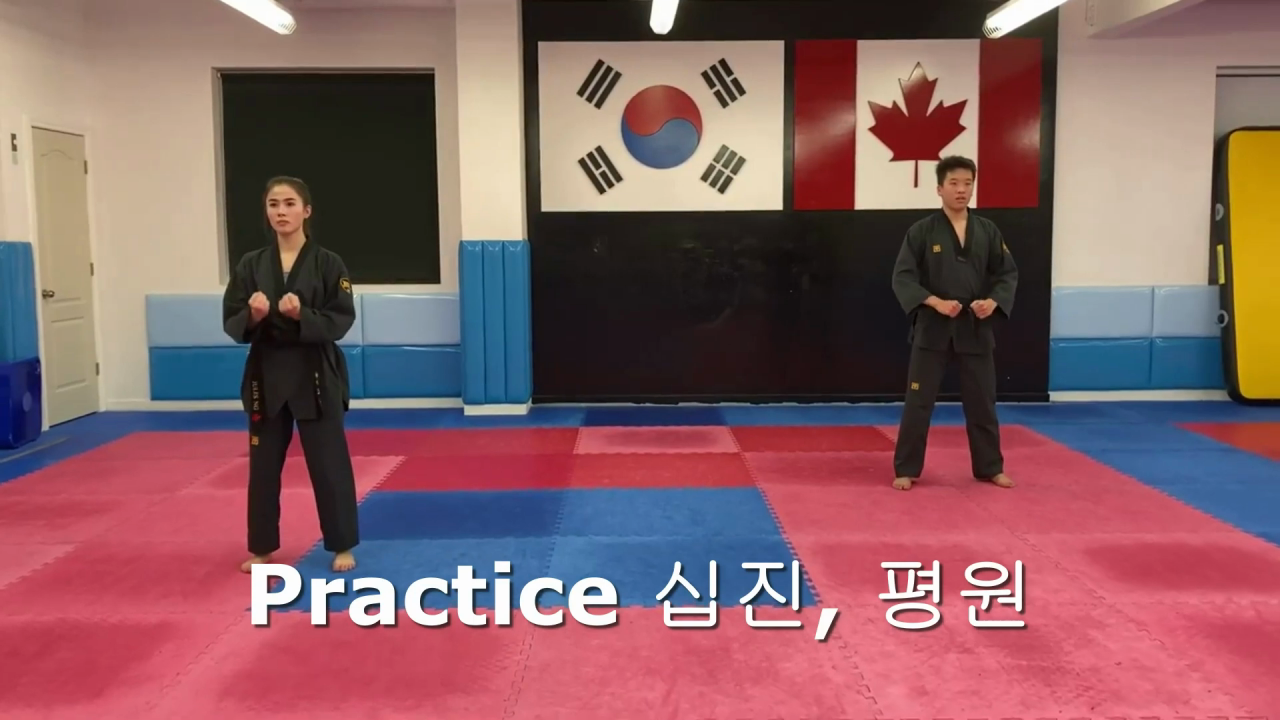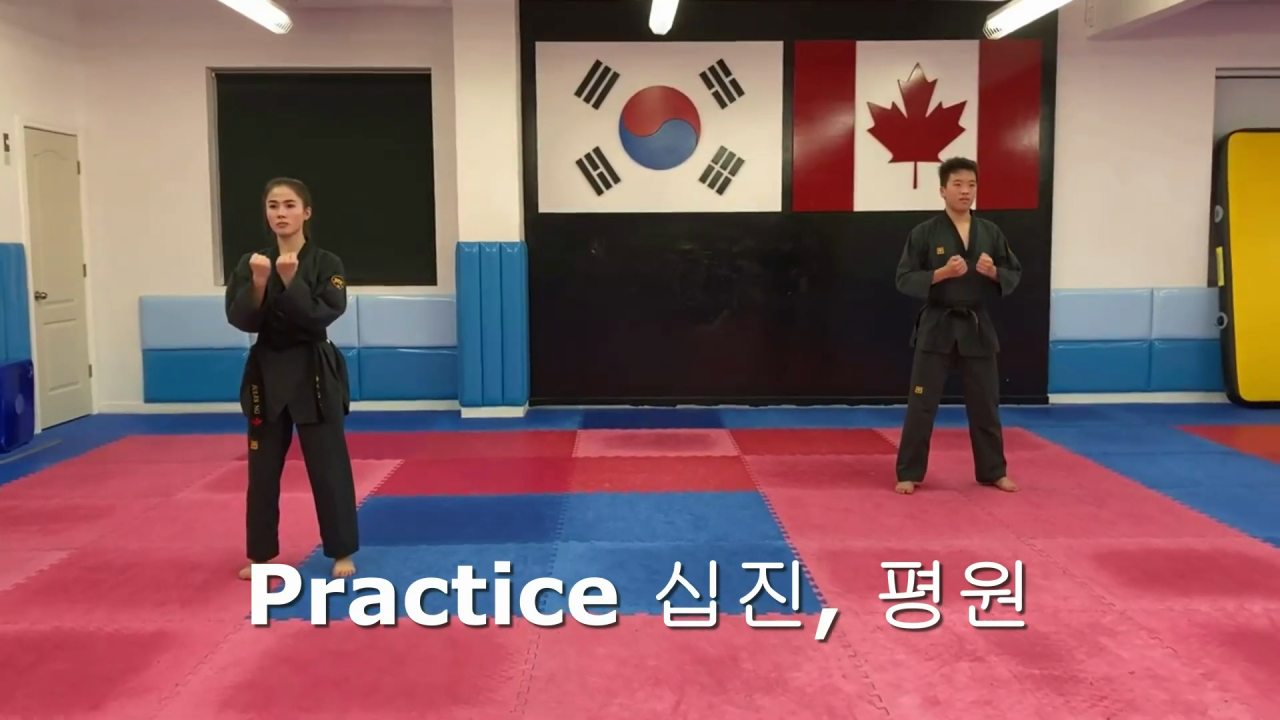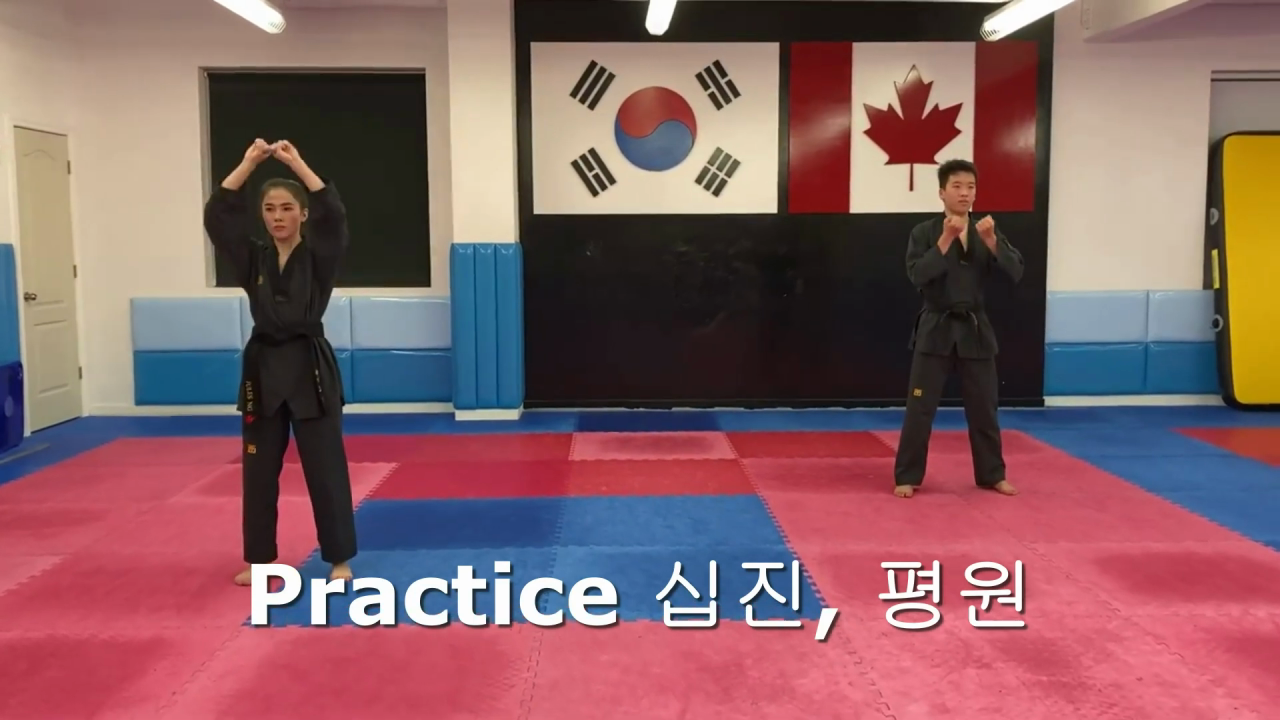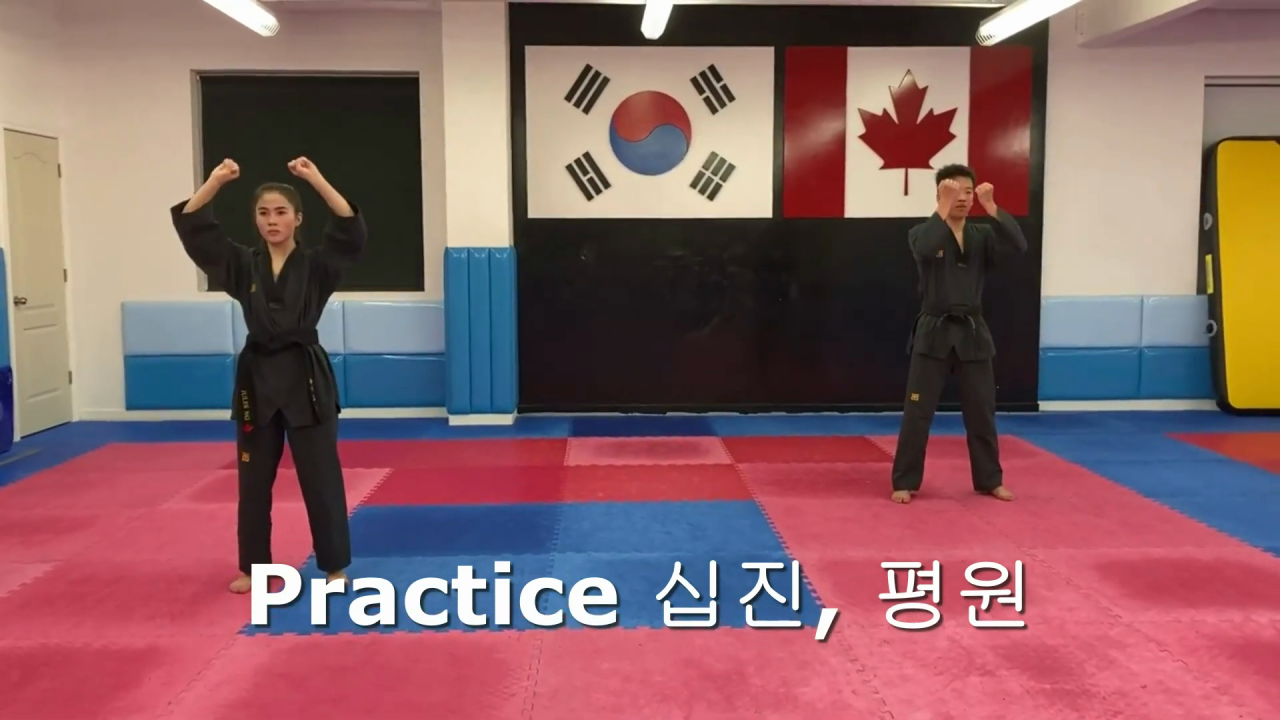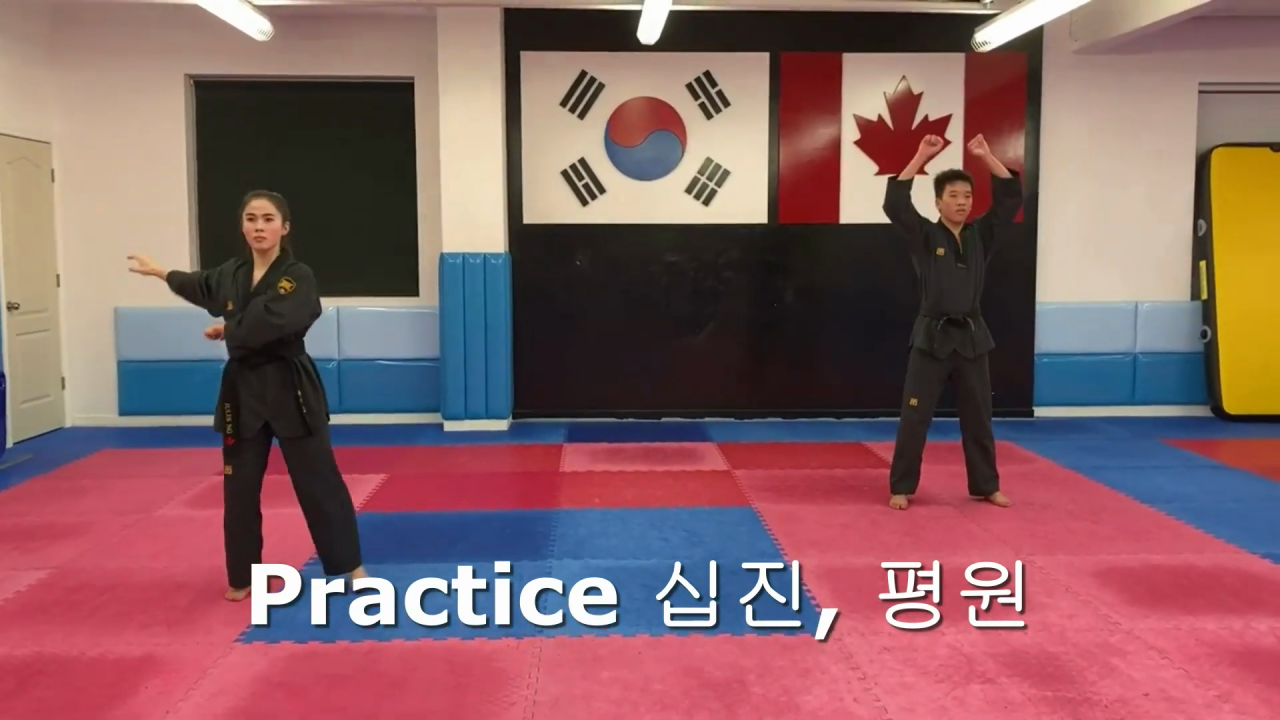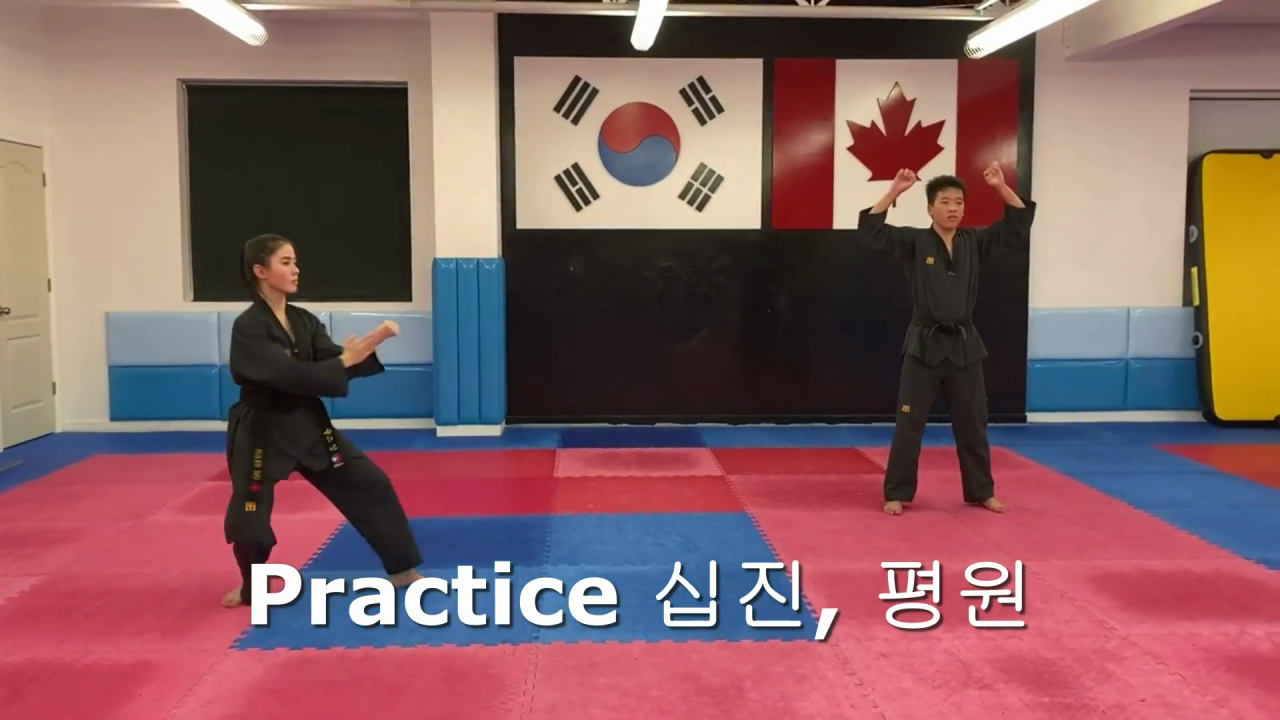
dt=0.4s
person 1, frame 1
left shoulder: (328, 263)
right shoulder: (251, 264)
left elbow: (341, 320)
right elbow: (232, 322)
left wrist: (303, 314)
right wrist: (252, 315)
left hip: (315, 370)
right hip: (267, 370)
left knee: (328, 462)
right knee: (264, 464)
left ankle: (342, 545)
right ankle: (261, 547)
person 1, frame 2
left shoulder: (326, 263)
right shoulder: (250, 264)
left elbow: (325, 313)
right elbow: (239, 318)
left wrist: (291, 282)
right wrist: (257, 285)
left hip: (314, 370)
right hip: (267, 370)
left knee: (328, 466)
right knee: (263, 469)
left ankle: (342, 551)
right ankle: (261, 553)
person 1, frame 3
left shoulder: (318, 257)
right shoulder: (252, 258)
left elbow: (332, 215)
right elbow: (220, 214)
left wrist: (298, 165)
right wrist: (248, 164)
left hip: (311, 370)
right hip: (263, 370)
left knee: (325, 469)
right knee: (259, 471)
left ankle: (339, 558)
right ankle: (258, 558)
person 1, frame 4
left shoulder: (316, 263)
right shoulder: (243, 263)
left elbow: (352, 232)
right elbow: (194, 230)
left wrist: (319, 182)
right wrist: (213, 184)
left hip: (306, 376)
right hip: (257, 377)
left knee: (319, 477)
right knee: (254, 478)
left ankle: (334, 568)
right ankle: (252, 567)
person 1, frame 5
left shoulder: (298, 278)
right shoulder: (228, 275)
left elbow: (268, 324)
right elbow: (195, 285)
left wrist: (222, 328)
right wrist: (154, 268)
left hip: (291, 387)
right hip: (242, 389)
left knee: (318, 478)
right knee: (239, 489)
left ankle: (350, 566)
right ankle: (243, 577)
person 1, frame 6
left shoulder: (304, 321)
right shoulder: (248, 328)
left elbow: (335, 366)
right elbow: (293, 376)
left wrist: (369, 345)
right wrist: (345, 361)
left hip: (307, 424)
right hip: (260, 432)
left knee: (372, 487)
right knee: (249, 523)
left ankle: (402, 570)
right ankle: (252, 585)
person 2, frame 1
left shoulder: (987, 231)
right shoulder: (922, 231)
left elbow: (1008, 273)
right elbow: (902, 277)
left wrist: (994, 301)
right wrist: (935, 301)
left hip: (976, 325)
right hip: (933, 325)
left knee: (982, 401)
right knee: (919, 401)
left ankle: (990, 467)
right ankle: (906, 470)
person 2, frame 2
left shoulder: (990, 232)
right shoulder: (925, 232)
left elbow: (1014, 275)
right elbow: (904, 280)
left wrist: (994, 272)
right wrist: (940, 274)
left hip: (977, 326)
right hip: (937, 326)
left knee: (985, 404)
right knee: (922, 404)
left ankle: (993, 471)
right ankle: (909, 473)
person 2, frame 3
left shoulder: (987, 233)
right shoulder: (924, 232)
left elbow: (1016, 270)
right elbow: (917, 274)
left wrist: (991, 242)
right wrist: (946, 241)
left hip: (975, 328)
right hip: (936, 328)
left knee: (984, 407)
right knee: (920, 407)
left ankle: (992, 475)
right ankle: (907, 477)
person 2, frame 4
left shoulder: (982, 236)
right shoulder: (922, 233)
left elbow: (1018, 244)
right elbow: (925, 247)
left wrist: (992, 207)
right wrist: (944, 207)
left hip: (972, 332)
right hip: (934, 332)
left knee: (982, 412)
right knee: (917, 412)
left ankle: (989, 480)
right ankle: (905, 482)
person 2, frame 5
left shoulder: (981, 235)
right shoulder: (923, 235)
left elbow: (1010, 197)
right elbow: (894, 203)
left wrist: (987, 157)
right wrist: (920, 157)
left hip: (971, 337)
right hip: (932, 337)
left knee: (978, 416)
right knee: (915, 417)
left ankle: (986, 485)
right ankle: (902, 487)
person 2, frame 6
left shoulder: (975, 242)
right shoulder: (913, 242)
left elbow: (1019, 226)
right elbow: (870, 231)
left wrist: (1002, 188)
right wrist: (894, 192)
left hip: (964, 344)
right hip: (924, 344)
left knee: (973, 422)
right knee: (909, 422)
left ankle: (981, 492)
right ankle: (896, 494)
